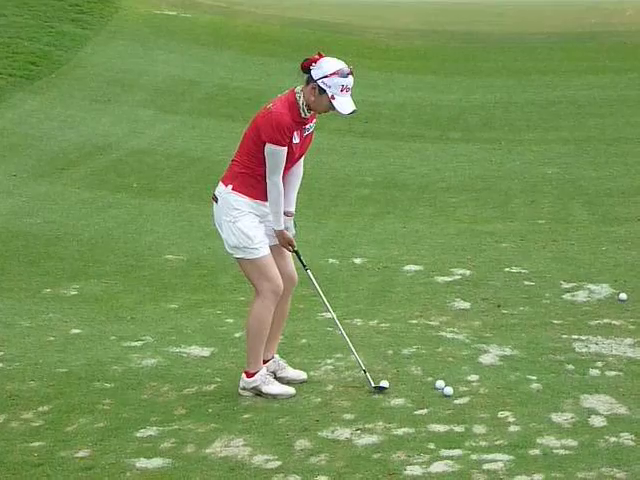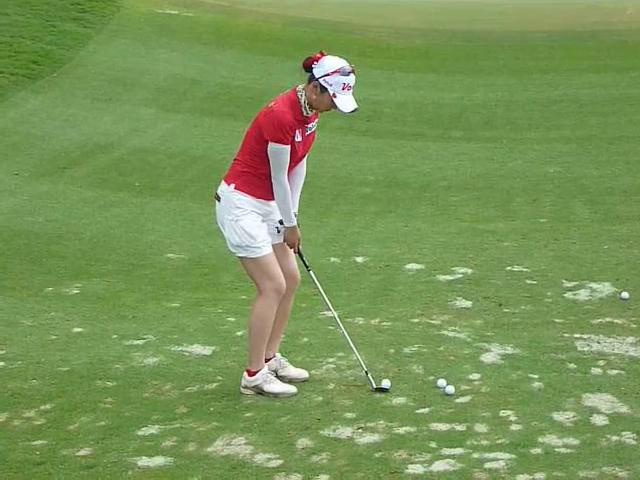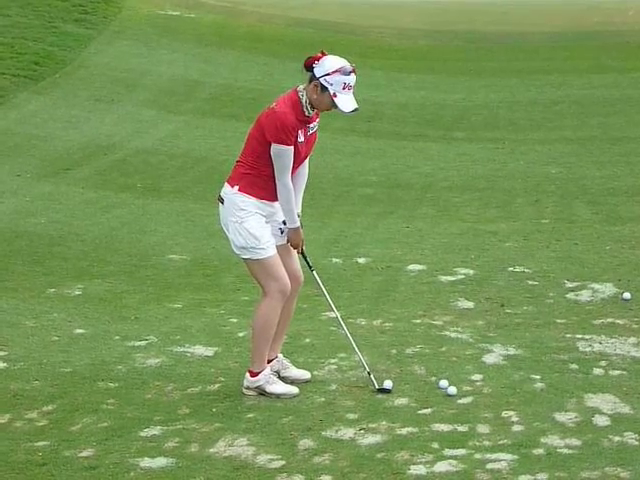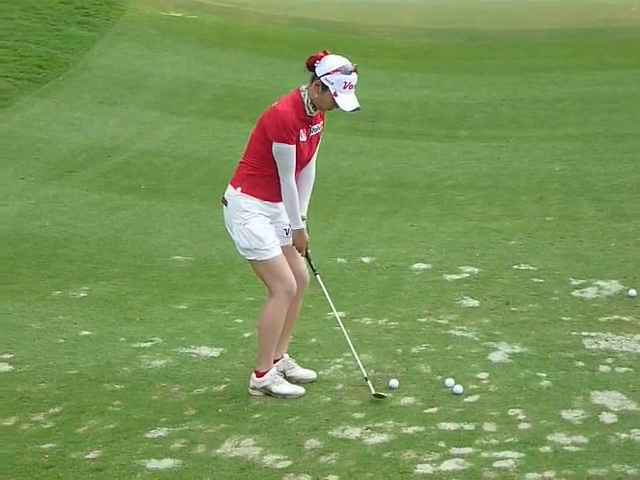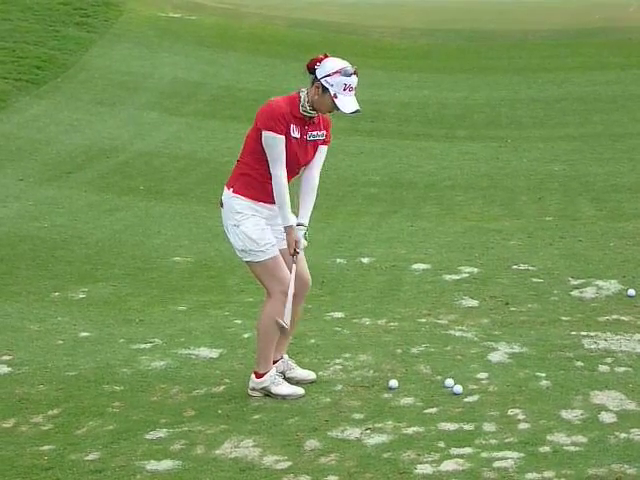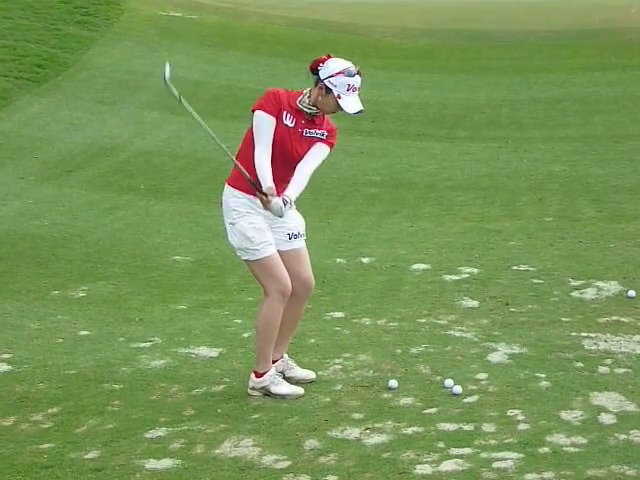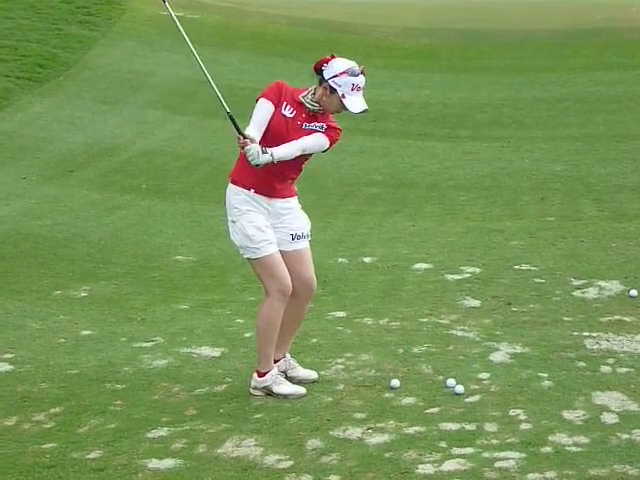
dt=0.3s
person 1, frame 1
left shoulder: (308, 111)
right shoulder: (279, 117)
left elbow: (296, 165)
right elbow: (273, 177)
left wrist: (289, 215)
right wrist: (279, 227)
left hip: (262, 203)
right hip: (238, 204)
left knee: (288, 280)
right knee: (270, 287)
left ankle: (269, 359)
right ankle: (252, 376)
person 1, frame 2
left shoulder: (311, 110)
right shoulder: (281, 116)
left elbow: (299, 165)
right elbow: (279, 177)
left wrist: (291, 215)
right wrist: (289, 224)
left hip: (266, 204)
right hip: (240, 203)
left knee: (291, 279)
right knee: (272, 286)
left ankle: (271, 358)
right ankle: (253, 375)
person 1, frame 3
left shoulder: (310, 110)
right shoulder: (283, 117)
left elbow: (301, 167)
right elbow: (283, 178)
left wrist: (294, 217)
right wrist: (294, 226)
left hip: (268, 205)
right hip: (244, 205)
left knee: (294, 280)
right knee: (277, 287)
left ankle: (273, 359)
right ankle: (256, 375)
person 1, frame 4
left shoulder: (316, 114)
right shoulder: (284, 116)
left elbow: (307, 169)
right elbow: (288, 178)
left wrist: (301, 220)
right wrist: (297, 229)
left hip: (273, 206)
right hip: (248, 206)
left knee: (300, 281)
right knee: (283, 287)
left ankle: (279, 359)
right ankle: (262, 376)
person 1, frame 5
left shoulder: (322, 124)
right shoulder: (277, 111)
left elbow: (311, 176)
right elbow: (277, 172)
left wrist: (300, 226)
right wrist: (288, 227)
left hip: (273, 207)
right hip: (245, 207)
left knee: (301, 283)
right knee: (280, 288)
left ankle: (278, 360)
right ankle: (262, 376)
person 1, frame 6
left shoulder: (326, 132)
right shoulder: (275, 100)
left elbow: (305, 169)
right elbow: (260, 151)
left wrist: (284, 199)
right wrist: (267, 188)
left hip: (280, 206)
right hip: (244, 203)
left knee: (304, 285)
right knee: (279, 288)
left ankle: (278, 359)
right ankle: (261, 375)
person 1, frame 7
left shoulder: (329, 129)
right shoulder: (279, 92)
left elbow: (297, 148)
right elbow: (253, 131)
left wrist: (265, 154)
right wrist: (251, 138)
left hip: (284, 204)
right hip: (247, 200)
left knee: (305, 285)
right knee: (280, 288)
left ankle: (280, 358)
right ankle: (264, 375)
